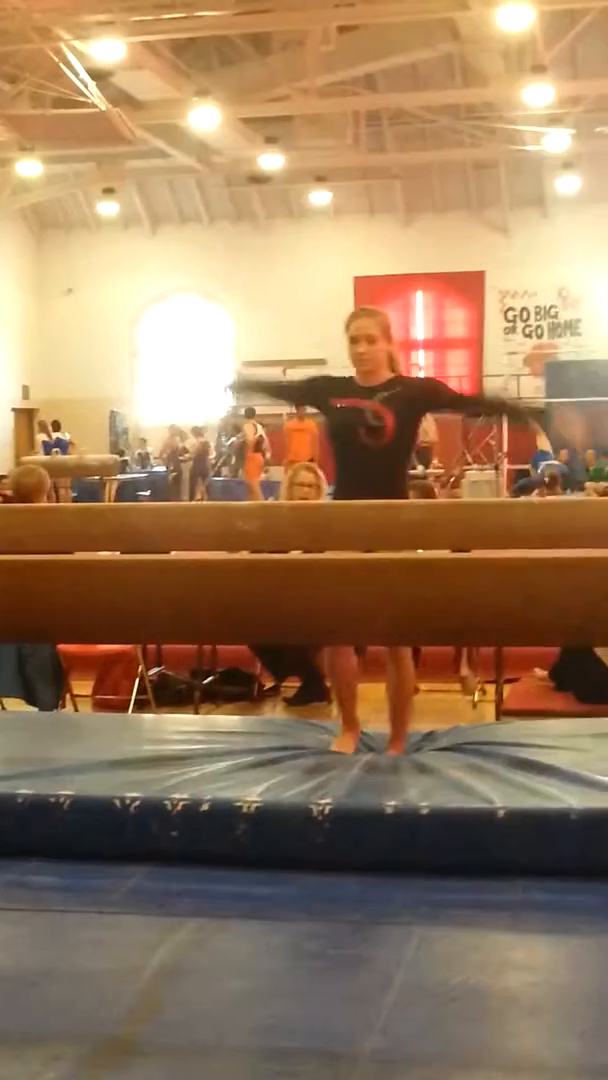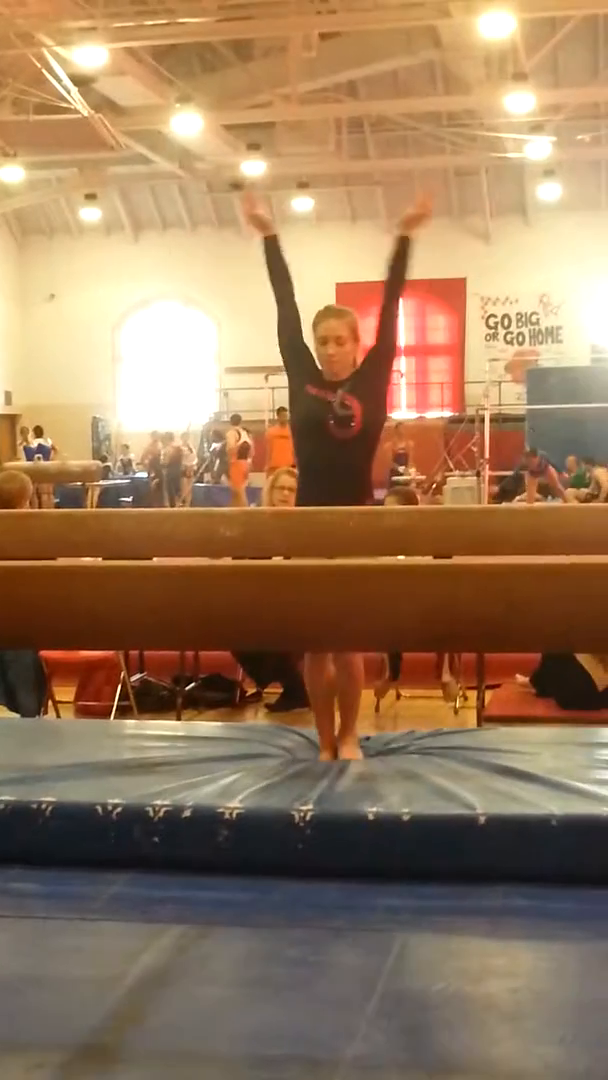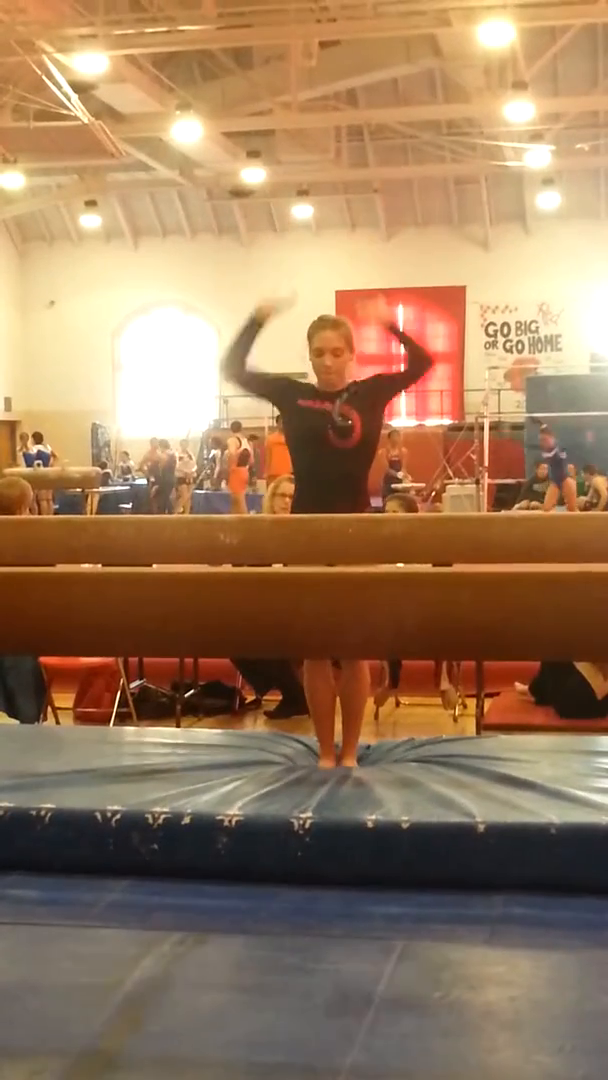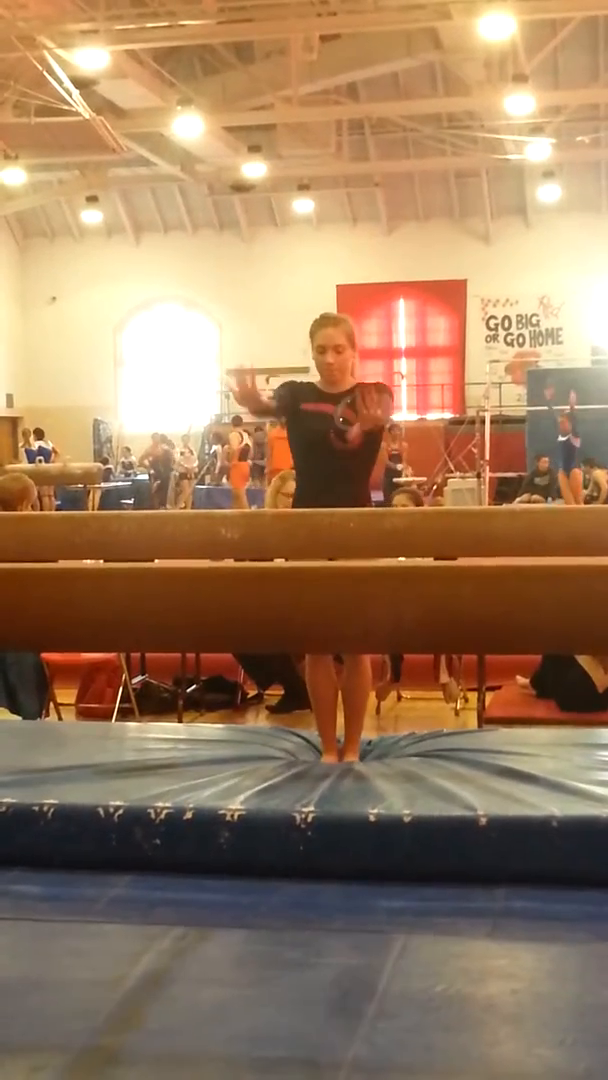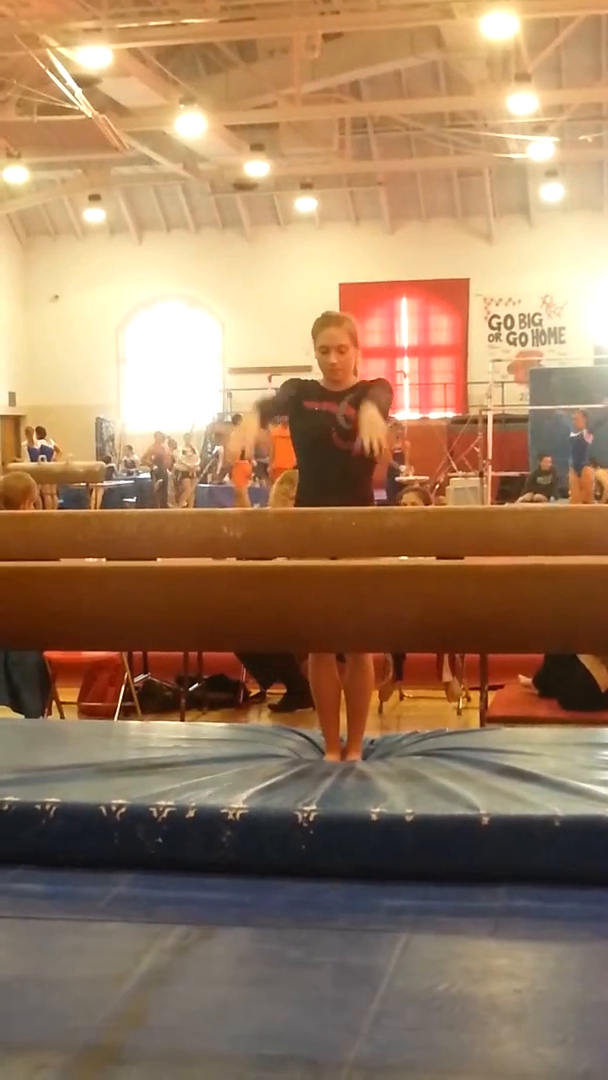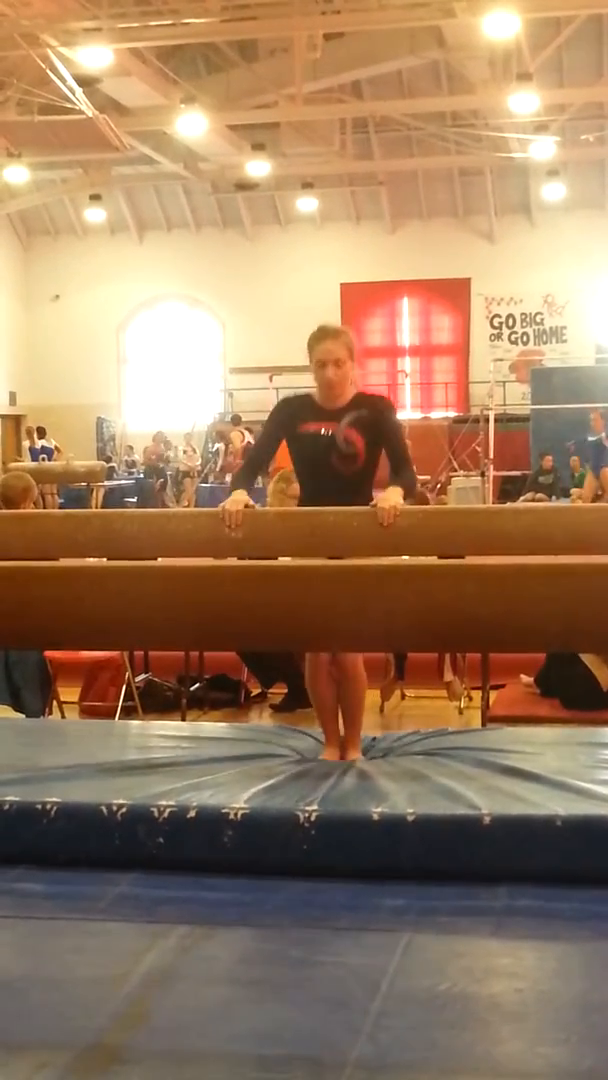
dt=0.3s
person 1, frame 1
left shoulder: (414, 390)
right shoulder: (330, 390)
left elbow: (474, 402)
right elbow: (274, 389)
left knee: (395, 641)
left ankle: (397, 743)
right ankle: (349, 726)
person 1, frame 2
left shoulder: (373, 379)
right shoulder: (301, 378)
left elbow: (392, 302)
right elbow: (284, 301)
left wrist: (406, 235)
right wrist: (268, 236)
right knee: (315, 642)
left ankle: (349, 738)
right ankle: (326, 747)
person 1, frame 3
left shoulder: (370, 393)
right shoulder: (292, 394)
left elbow: (422, 364)
right elbow: (233, 369)
left wrist: (390, 323)
right wrist: (259, 318)
left ankle: (350, 752)
right ankle: (325, 751)
person 1, frame 4
left shoulder: (370, 394)
right shoulder: (296, 394)
left elbow: (383, 406)
right elbow: (270, 407)
left wrist: (376, 413)
right wrist: (251, 397)
left ankle: (352, 748)
right ankle: (328, 747)
person 1, frame 5
left shoulder: (374, 388)
right shoulder: (299, 391)
left elbow: (382, 400)
right elbow: (275, 404)
left wrist: (373, 412)
right wrist: (253, 418)
left ankle: (355, 747)
right ankle: (331, 747)
person 1, frame 6
left shoulder: (375, 410)
right shoulder: (291, 410)
left elbow: (406, 472)
right elbow: (252, 462)
left wrist: (397, 492)
right wrist: (237, 492)
left knee: (349, 658)
right knee: (319, 658)
left ankle: (353, 745)
right ankle: (331, 744)
